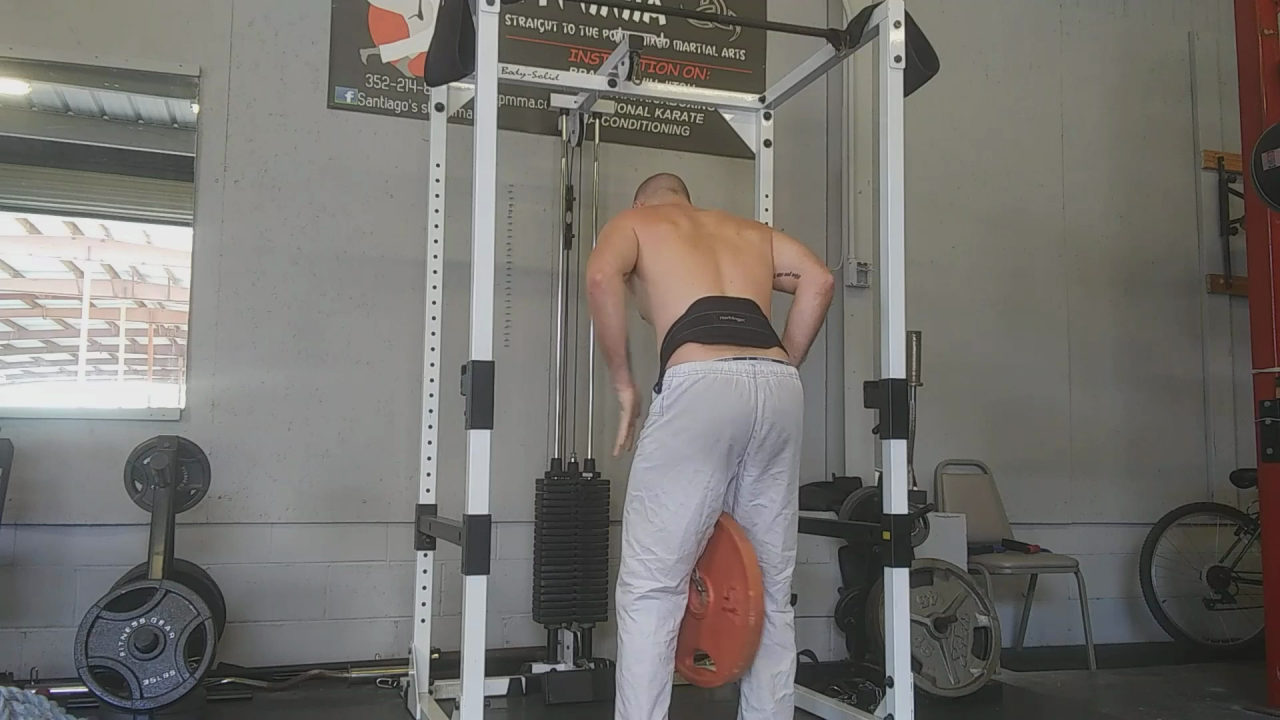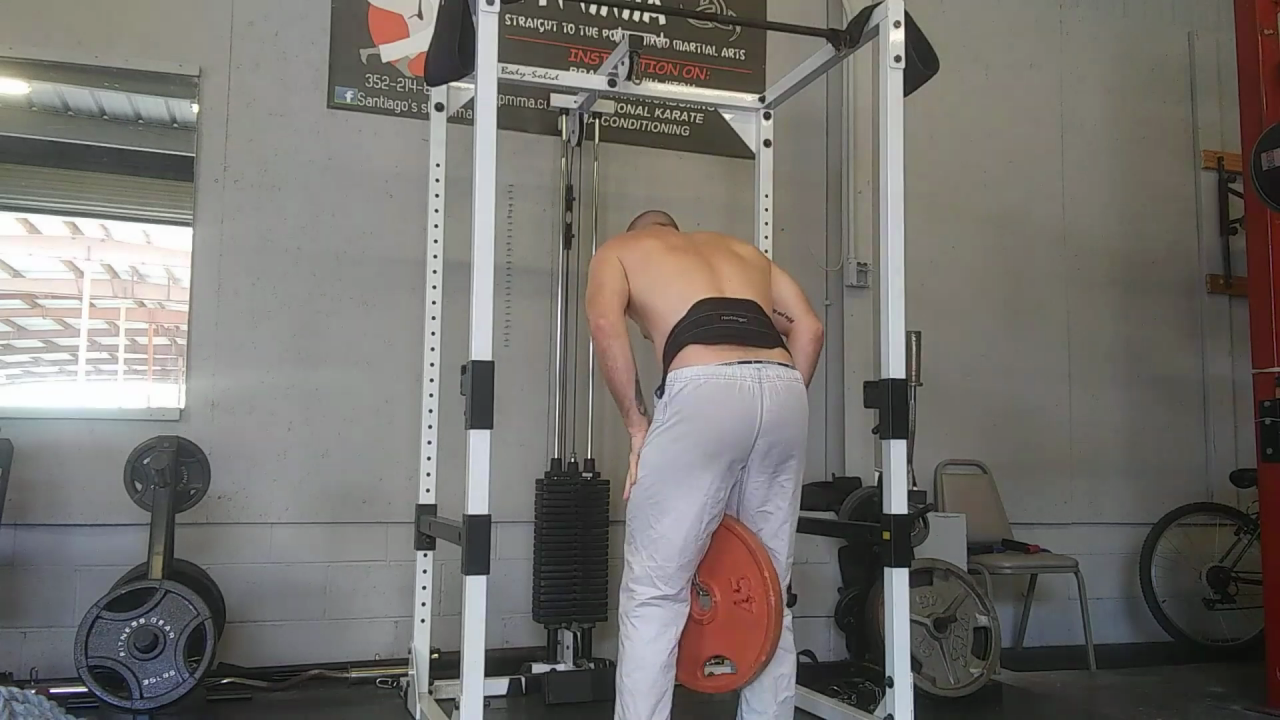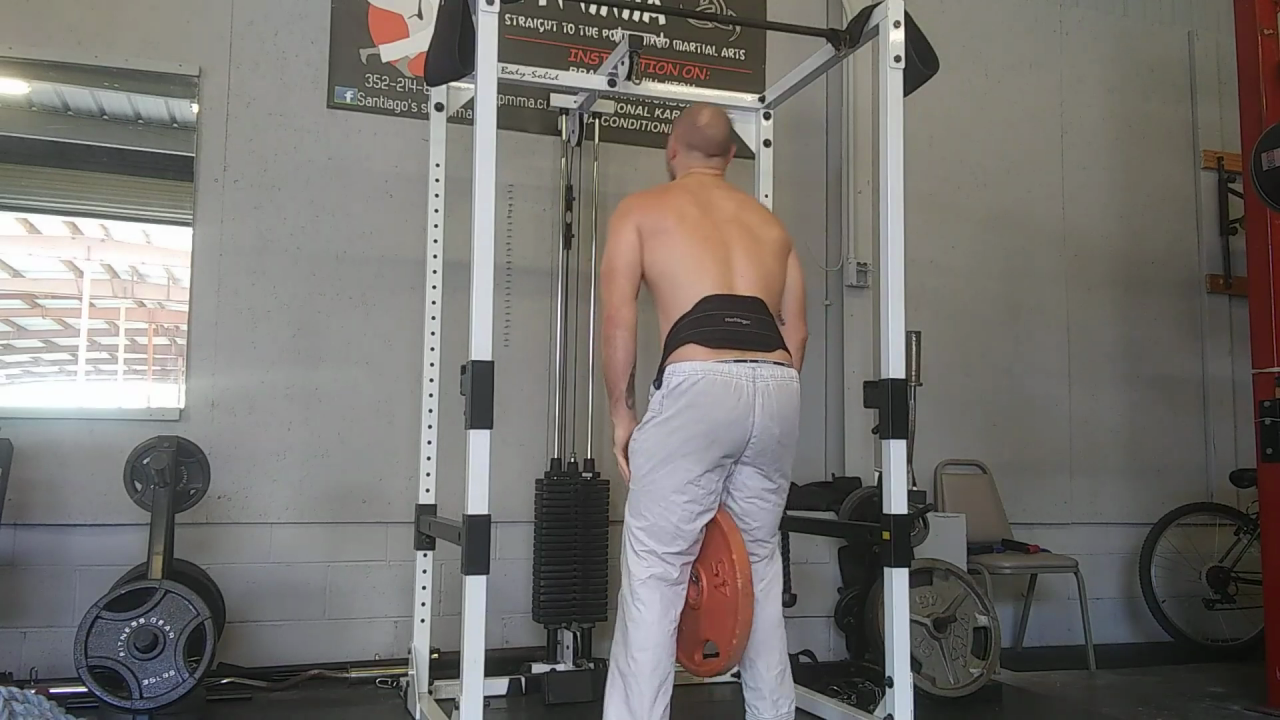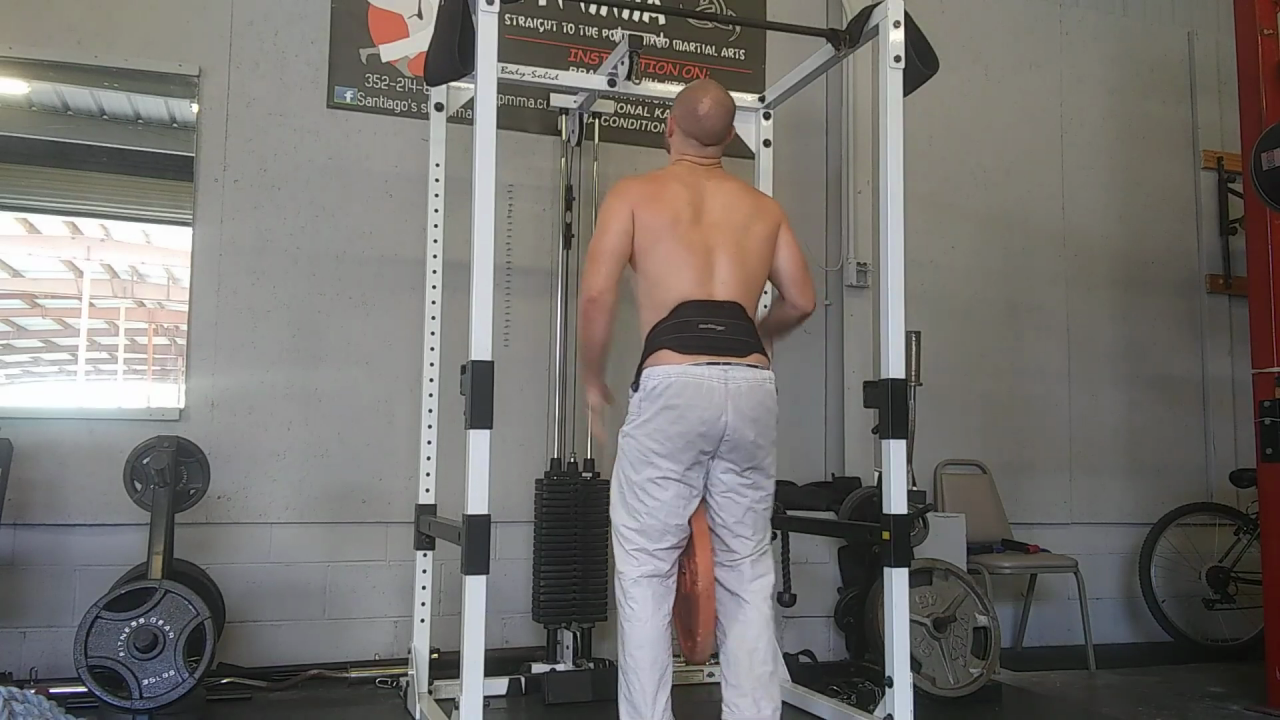
dt=0.5s
person 1, frame 1
left shoulder: (634, 221)
right shoulder: (749, 230)
left elbow: (602, 276)
right elbow: (818, 280)
left wrist: (624, 384)
left hip: (701, 385)
right hip: (778, 387)
left knee: (651, 582)
right knee: (770, 584)
person 1, frame 2
left shoulder: (619, 250)
right shoulder: (741, 249)
left elbow: (606, 325)
right elbow: (808, 330)
left wrist: (638, 423)
left hip: (706, 388)
right hip: (785, 390)
left knee: (654, 590)
person 1, frame 3
left shoulder: (641, 208)
right shoulder: (768, 220)
left elbow: (618, 315)
right elbow: (795, 332)
left wrist: (621, 412)
left hip: (699, 384)
right hip: (778, 385)
left knee: (655, 573)
right knee: (759, 569)
person 1, frame 4
left shoulder: (636, 193)
right shoulder: (761, 206)
left elbow: (597, 294)
right elbow: (802, 300)
left wrist: (593, 379)
left hip: (675, 384)
right hip: (754, 386)
left knee: (646, 572)
right knee: (747, 574)
